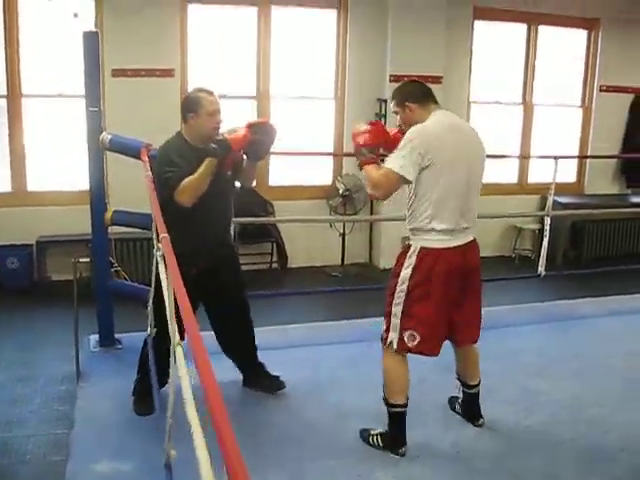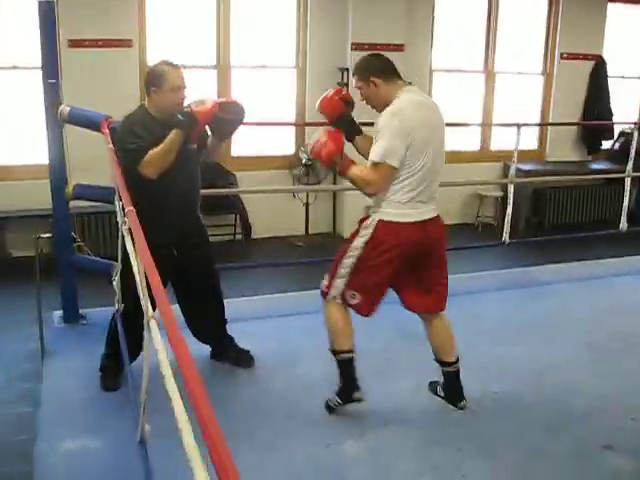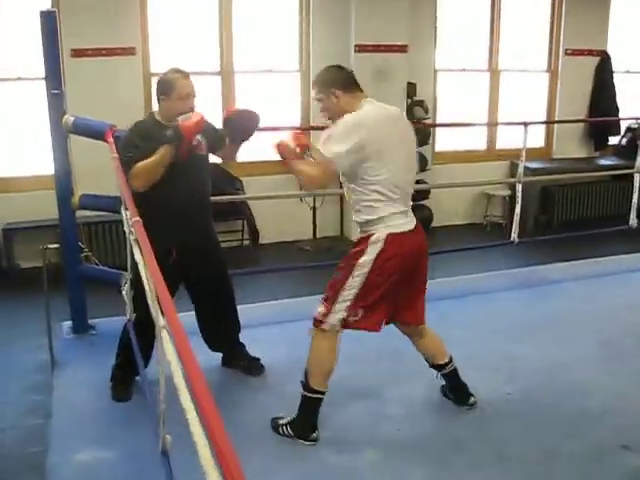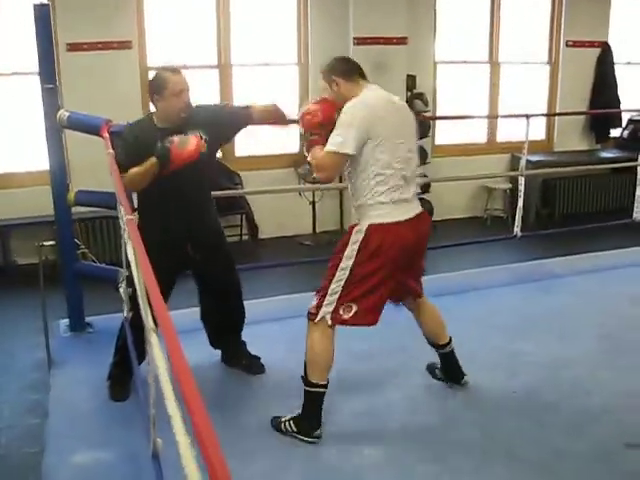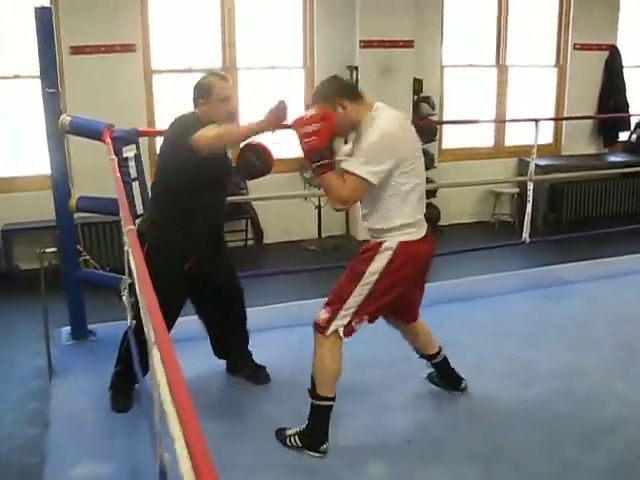
dt=0.3s
person 1, frame 1
left shoulder: (422, 135)
right shoulder: (469, 135)
left elbow: (380, 188)
left wrist: (367, 153)
right wrist: (398, 152)
left hip: (429, 253)
right hip: (466, 249)
left knee: (396, 345)
right knee: (464, 336)
left ankle: (395, 434)
right ankle: (472, 407)
person 1, frame 2
left shoulder: (396, 115)
right shoulder: (427, 107)
left elbow: (374, 184)
left wrist: (339, 161)
right wrist: (347, 124)
left hip: (391, 227)
right hip: (429, 225)
left knee: (335, 296)
right knee: (432, 309)
left ankle: (349, 386)
right ankle: (453, 388)
person 1, frame 3
left shoulder: (351, 126)
right shoulder: (392, 118)
left elbow: (313, 180)
left wrist: (289, 155)
right wrist: (310, 148)
left hip: (385, 241)
right hip: (409, 236)
left knee: (327, 324)
right knee: (410, 320)
left ankle: (305, 421)
right ankle: (458, 388)
person 1, frame 4
left shoulder: (358, 110)
right shoulder: (394, 105)
left elbow: (323, 170)
left wrist: (317, 137)
right wrist: (318, 133)
left hip: (379, 230)
right hip: (413, 221)
left knee: (323, 317)
right knee: (413, 296)
left ankle: (309, 419)
right ankle: (451, 367)
person 1, frame 5
left shoulder: (384, 134)
right shoulder: (369, 124)
left elbow: (343, 197)
right elbow: (340, 183)
left wrist: (317, 153)
right wrist: (318, 152)
left hip: (397, 246)
right hip: (409, 241)
left knee: (328, 328)
right knee: (402, 317)
left ankle: (315, 434)
right ankle: (448, 375)
person 2, frame 1
left shoulder: (219, 144)
right shoulder: (170, 153)
left elbow: (244, 182)
right elbow: (185, 196)
left wrist: (253, 156)
right wrist: (214, 158)
left hip: (218, 250)
right hip: (182, 255)
left knee: (235, 313)
right knee: (168, 324)
left ankle: (254, 372)
right ankle: (145, 387)
person 2, frame 2
left shoulder: (183, 115)
right shoulder: (133, 126)
left elbow: (206, 155)
right elbow: (150, 168)
left wrist: (220, 132)
right wrist: (181, 129)
left hip: (187, 224)
right hip: (149, 231)
left knee: (204, 288)
right knee: (136, 300)
left ankle: (222, 345)
right ankle: (113, 364)
person 2, frame 3
left shoulder: (195, 124)
right shoulder: (141, 134)
left elbow: (225, 154)
right elbow: (139, 181)
left wrist: (237, 134)
right wrist: (173, 142)
left hip: (198, 233)
right hip: (159, 239)
left knee: (219, 293)
right knee: (147, 308)
left ankle: (233, 352)
right ankle: (124, 372)
person 2, frame 4
left shoulder: (204, 117)
right shoulder: (136, 135)
left elbow: (251, 114)
right elbow: (124, 184)
left wrist: (279, 112)
right wrist: (158, 161)
left hip: (202, 228)
right hip: (159, 235)
left knee: (225, 290)
right knee: (144, 305)
left ankle: (233, 350)
right ankle: (121, 371)
person 2, frame 5
left shoulder: (221, 129)
right shoulder: (186, 127)
right elbow: (206, 143)
right wrist: (263, 123)
left hip: (206, 240)
right hip: (166, 241)
left knee: (228, 299)
left ankle: (238, 359)
right ankle: (122, 381)
